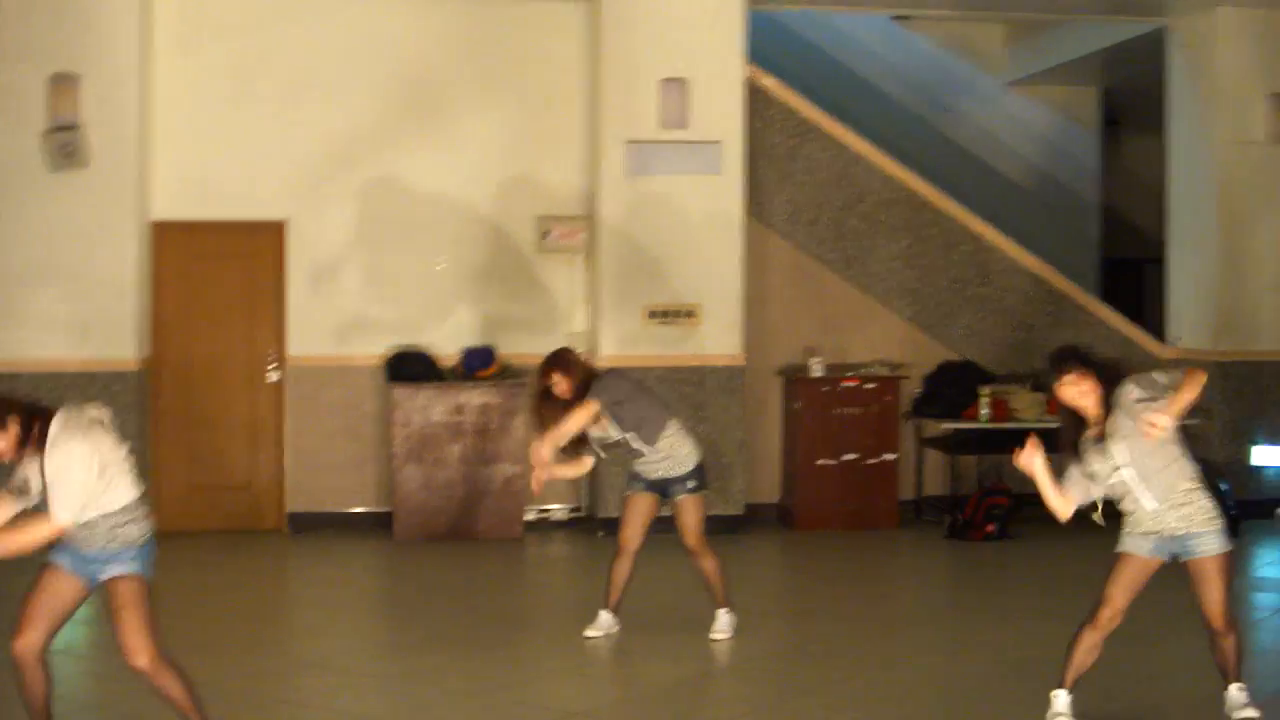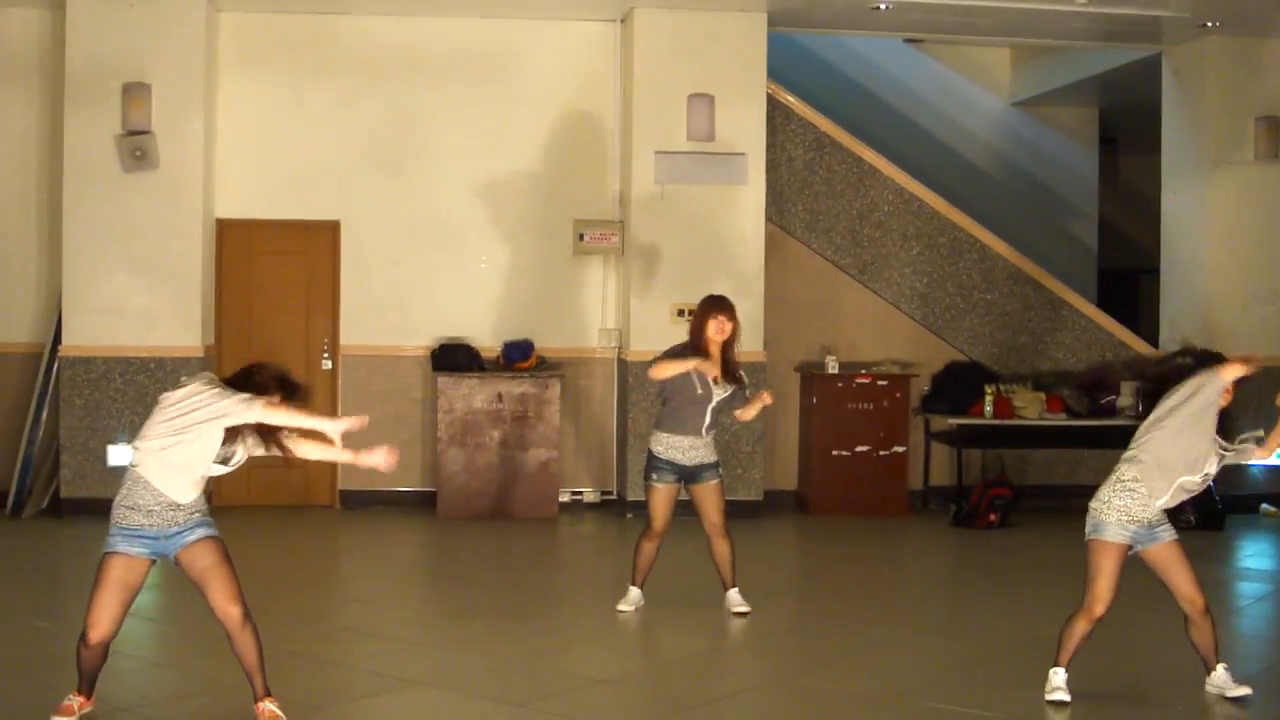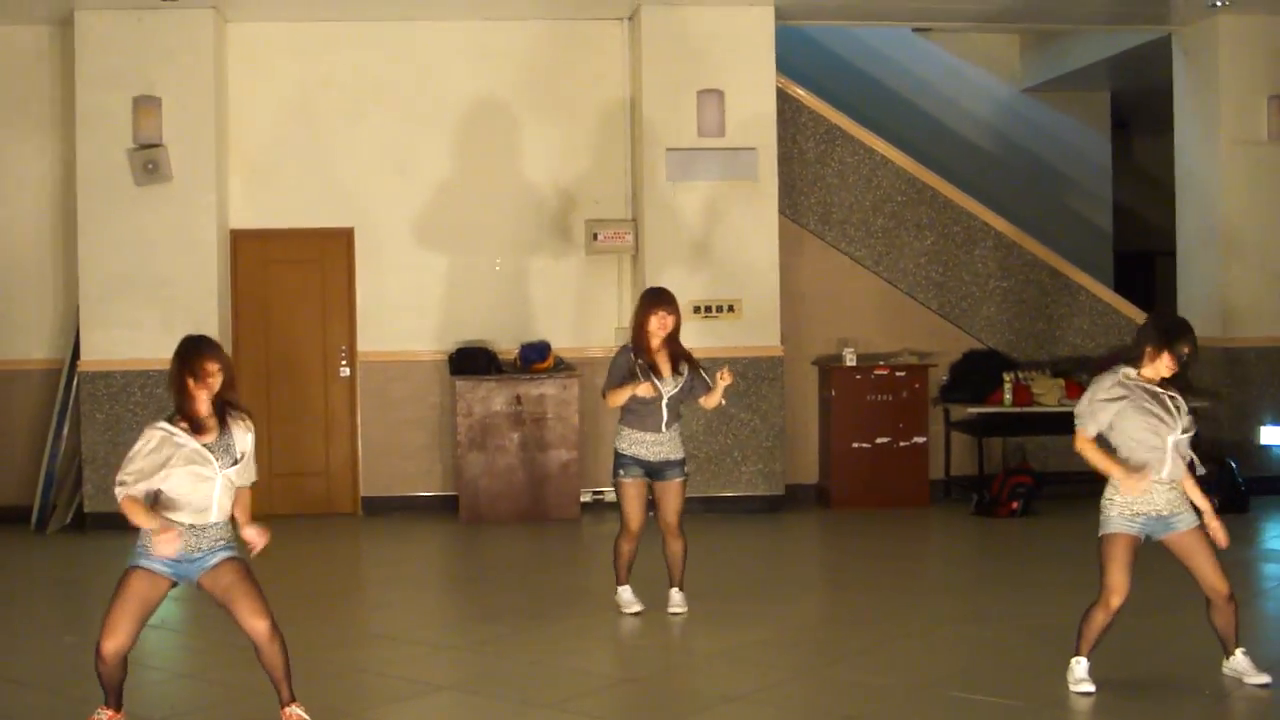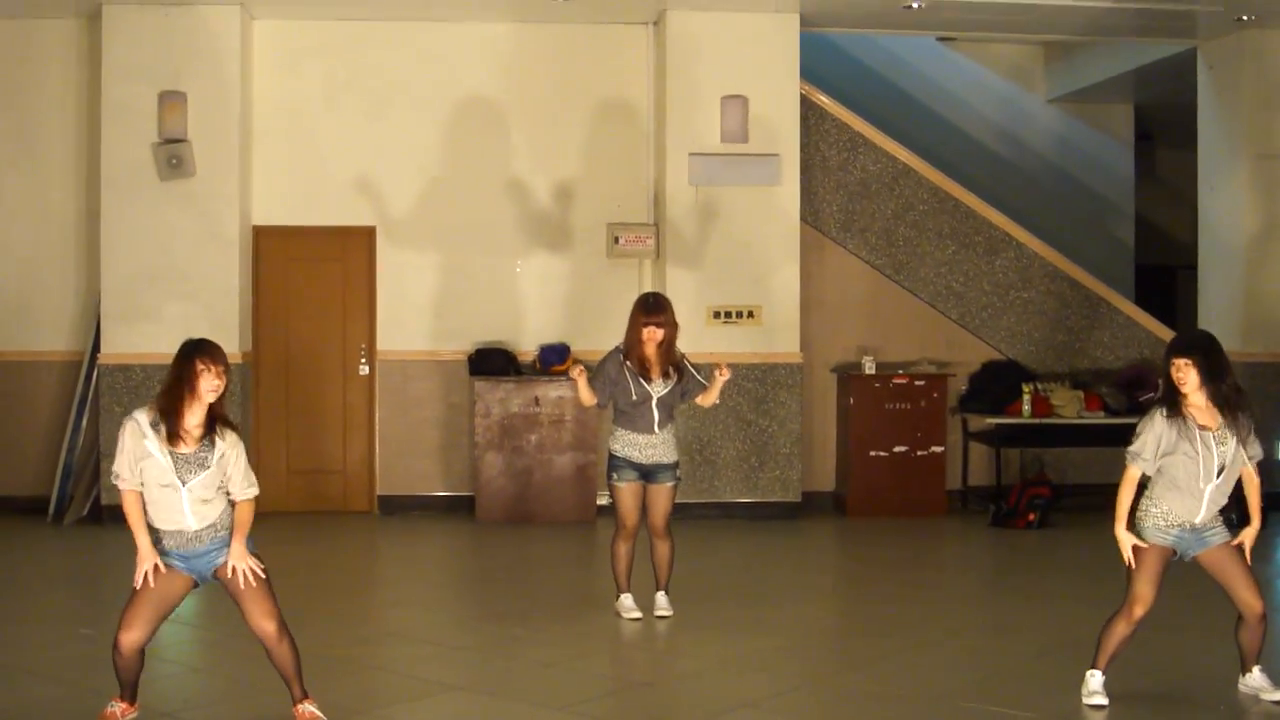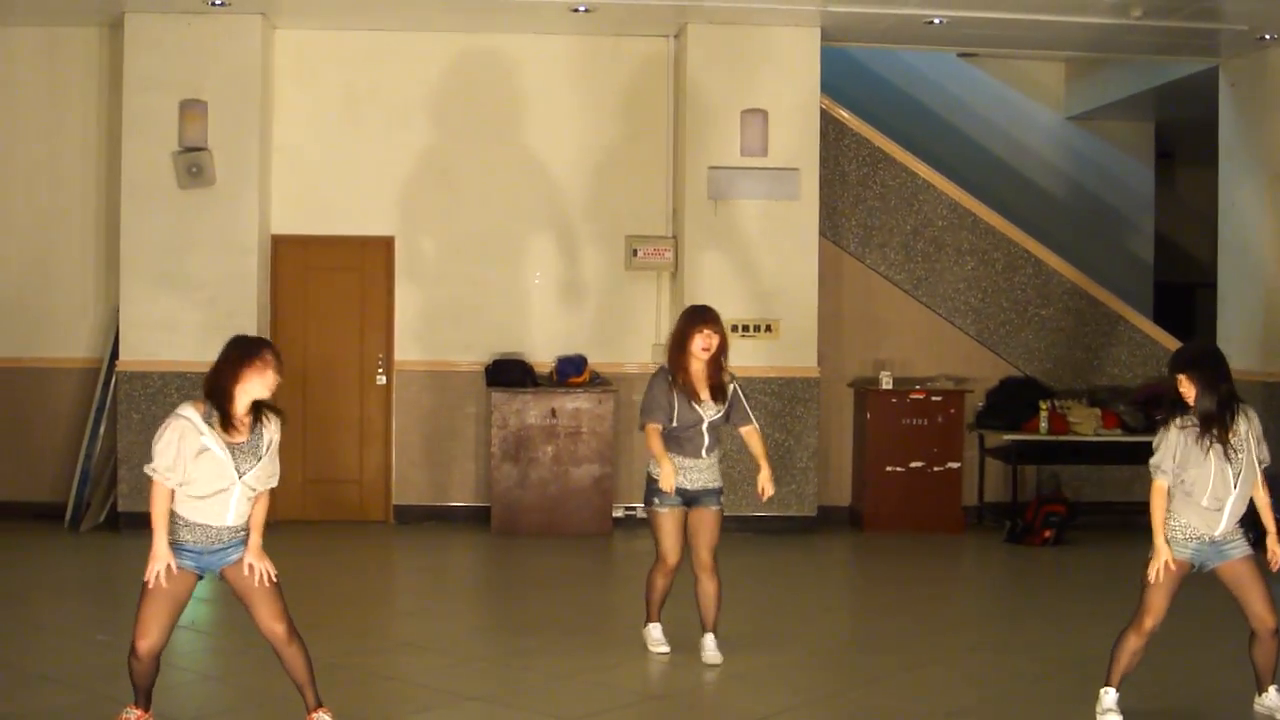
dt=1s
person 1, frame 1
left shoulder: (1133, 396)
right shoulder: (1083, 450)
left elbow: (1195, 377)
right elbow: (1063, 509)
left wrist: (1169, 412)
right wrist: (1038, 469)
left hip: (1196, 520)
right hip: (1144, 529)
left knee: (1220, 622)
right knee: (1105, 615)
person 1, frame 2
left shoulder: (1213, 443)
right shoulder: (1193, 398)
right elbow: (1230, 368)
right wrist: (1237, 368)
left hip: (1153, 519)
right hip: (1117, 509)
left knee: (1197, 603)
right knee: (1095, 607)
left ankle: (1217, 675)
right ankle: (1057, 675)
person 1, frame 3
left shoulder: (1172, 399)
right shoulder: (1113, 385)
left elbow: (1179, 463)
right elbow: (1083, 440)
left wrist: (1207, 509)
right wrist: (1119, 472)
left hip: (1173, 505)
right hip: (1126, 504)
left knee: (1220, 589)
right knee: (1113, 597)
left ankle: (1234, 658)
right ankle: (1079, 664)
person 1, frame 4
left shoulder: (1234, 414)
right shoulder: (1163, 418)
left elbow: (1248, 469)
right elbow: (1132, 473)
right wrist: (1120, 527)
left hip: (1209, 525)
right hip: (1160, 522)
right knee: (1136, 607)
right ankle: (1095, 677)
person 1, frame 5
left shoulder: (1246, 419)
right shoulder: (1176, 428)
right elbow: (1160, 487)
right wrist: (1159, 543)
left hip: (1229, 537)
right hip: (1181, 535)
right knee: (1147, 621)
person 2, frame 1
left shoulder: (76, 443)
right shoulder: (36, 441)
left elbow: (59, 521)
left hip: (124, 543)
right hip: (76, 545)
left knee: (142, 657)
person 2, frame 2
left shoulder: (242, 427)
right shoulder: (204, 395)
left elbow: (290, 443)
right elbow: (259, 408)
left wrist: (358, 456)
right wrist: (327, 423)
left hip: (188, 520)
right hip: (135, 520)
left knee: (234, 613)
right knee: (96, 634)
person 2, frame 3
left shoulder: (238, 425)
right shoulder: (161, 437)
right elbow: (127, 495)
left wrist: (246, 524)
right wrist: (157, 526)
left hip: (216, 547)
right hip: (160, 551)
left knee: (262, 625)
right knee: (111, 646)
person 2, frame 4
left shoulder: (226, 439)
right shoulder: (141, 426)
left elbow: (244, 496)
right elbow: (129, 486)
left wrist: (239, 544)
right wrist: (144, 545)
left hip: (223, 544)
right hip: (171, 552)
left knee: (270, 627)
right knee: (127, 639)
person 2, frame 5
left shoulder: (267, 425)
right shoulder: (191, 421)
right elbow: (162, 481)
left wrist: (255, 544)
right wrist: (159, 544)
left hip: (236, 543)
right hip: (182, 544)
left knee: (280, 630)
right knee: (145, 644)
person 3, frame 1
left shoulder: (608, 385)
right shoulder: (592, 421)
left elbow: (587, 410)
right elbow: (583, 463)
left wrist: (549, 442)
right wrist: (550, 470)
left hip: (682, 467)
right hip: (645, 473)
left knee: (695, 544)
right knee: (626, 547)
left ankle: (723, 613)
right ankle: (608, 616)
person 3, frame 2
left shoulder: (731, 369)
right shoulder: (684, 353)
left elbow: (742, 412)
right elbow: (654, 371)
left wrist: (759, 402)
right wrist: (697, 362)
left hip: (704, 457)
right hip: (666, 453)
left knee: (717, 527)
right knee: (656, 529)
left ankle: (732, 592)
right ankle: (635, 591)
person 3, frame 3
left shoulder: (683, 359)
right shoulder: (628, 356)
left elbow: (708, 401)
right elbow: (610, 400)
left wrist: (721, 385)
right wrist: (633, 387)
left hip: (670, 452)
right hip: (632, 451)
left knee: (672, 526)
right knee: (632, 527)
left ankle: (676, 591)
right ankle: (623, 588)
person 3, frame 4
left shoulder: (676, 363)
right shoulder: (618, 360)
left elbow: (705, 400)
right elbow: (591, 400)
left wrist: (718, 381)
right wrist: (581, 380)
left hip: (664, 455)
right hip: (625, 454)
left knee: (660, 528)
right knee: (627, 528)
left ankle: (662, 594)
right ankle: (623, 596)
person 3, frame 5
left shoulder: (725, 382)
right shoulder: (665, 379)
left elbow: (747, 426)
right elbow: (651, 428)
left wrist: (764, 466)
right wrist: (664, 463)
left hip: (708, 481)
right hip: (670, 478)
left knee: (706, 562)
right knee: (669, 560)
left ankle: (708, 638)
right ankle: (653, 625)
